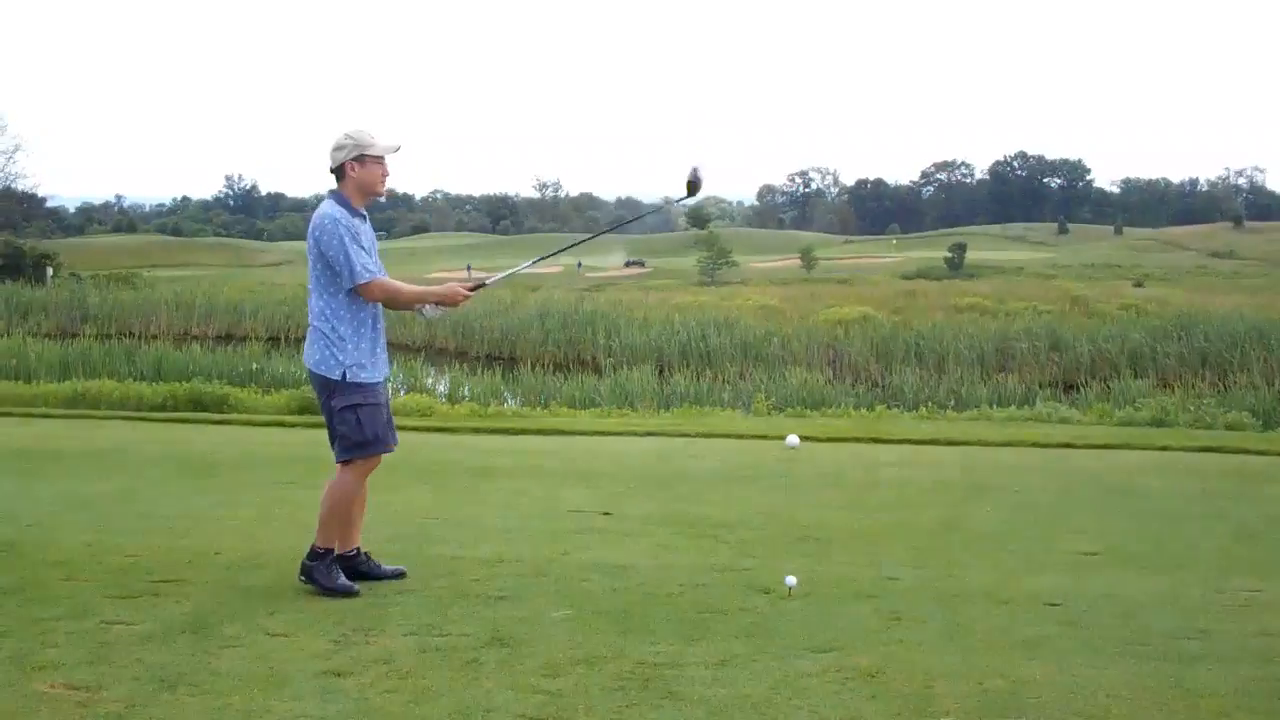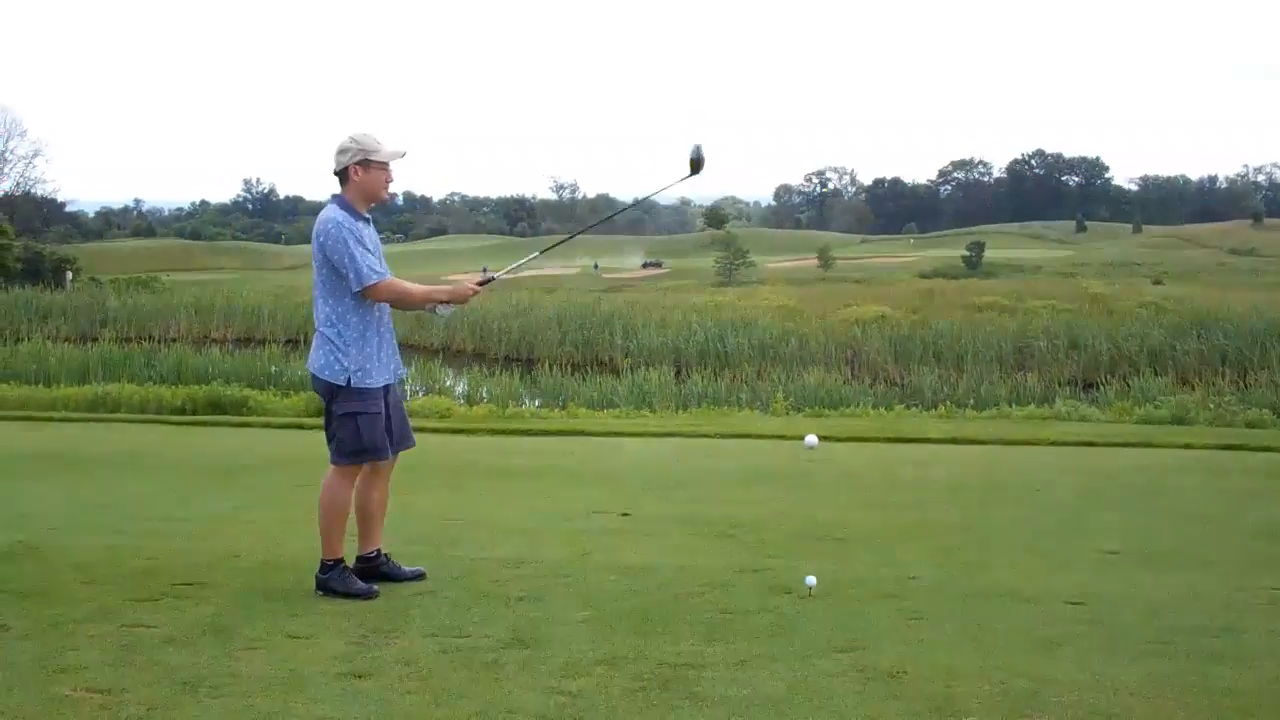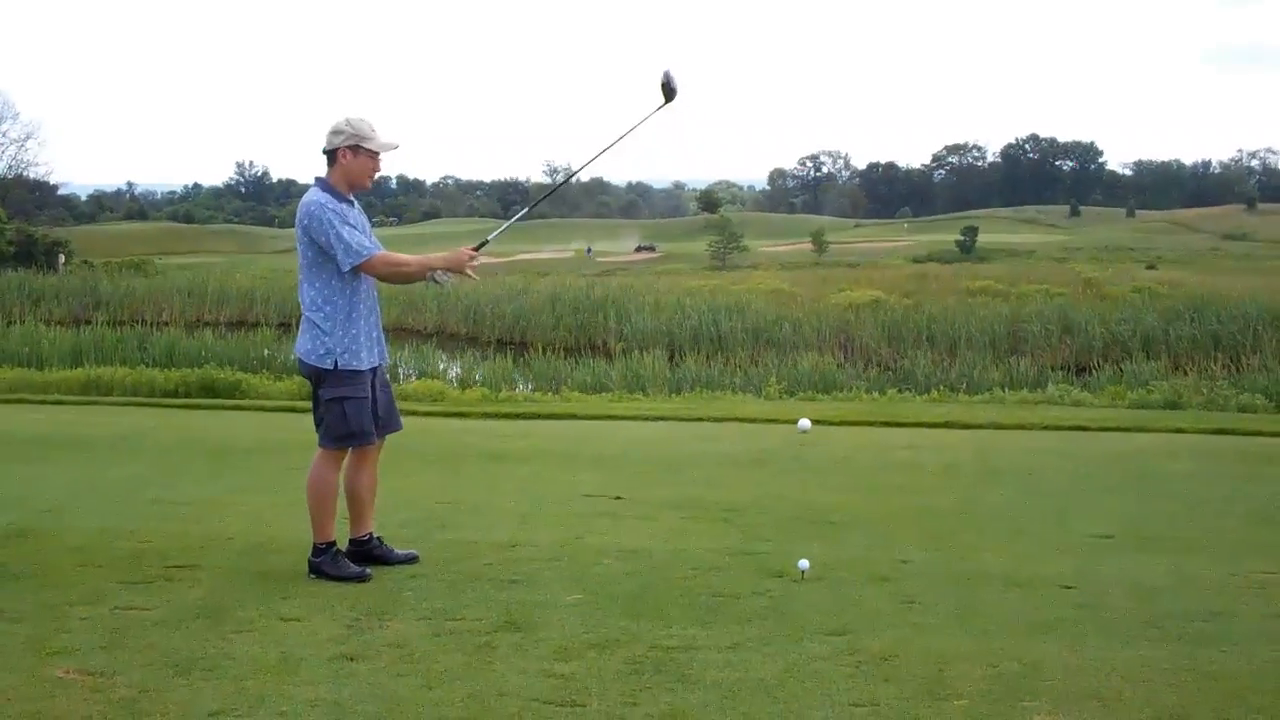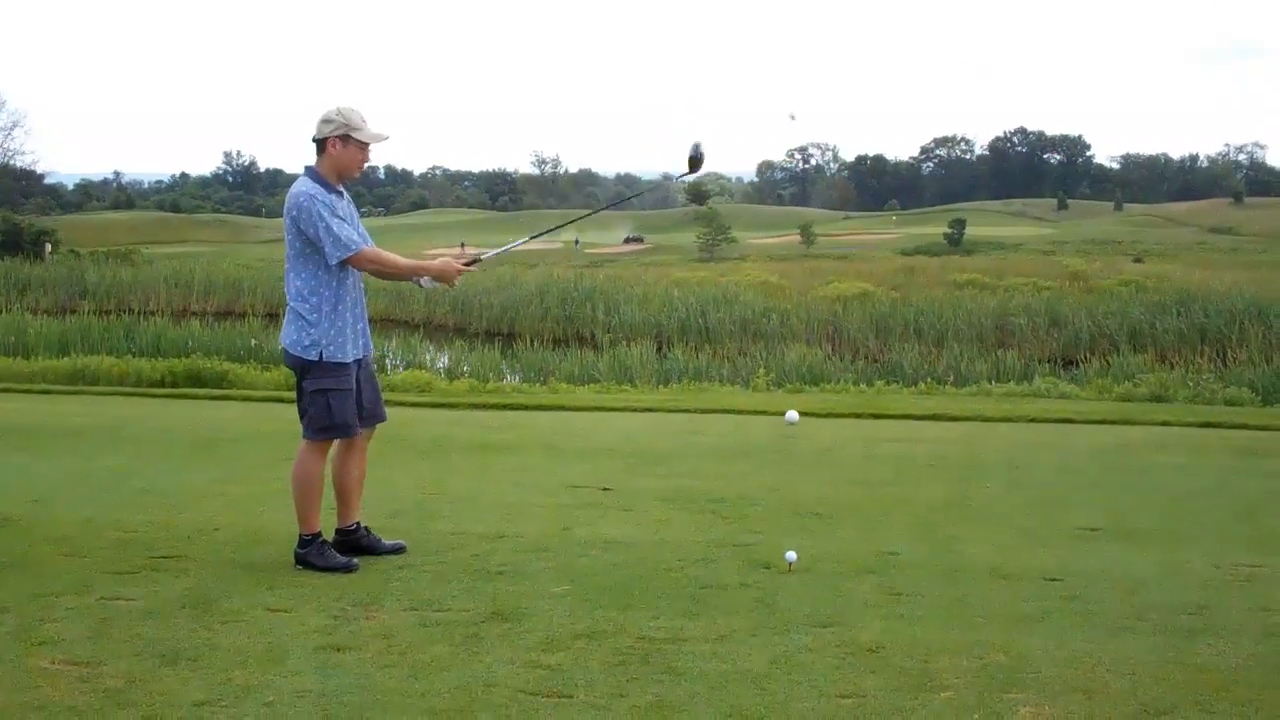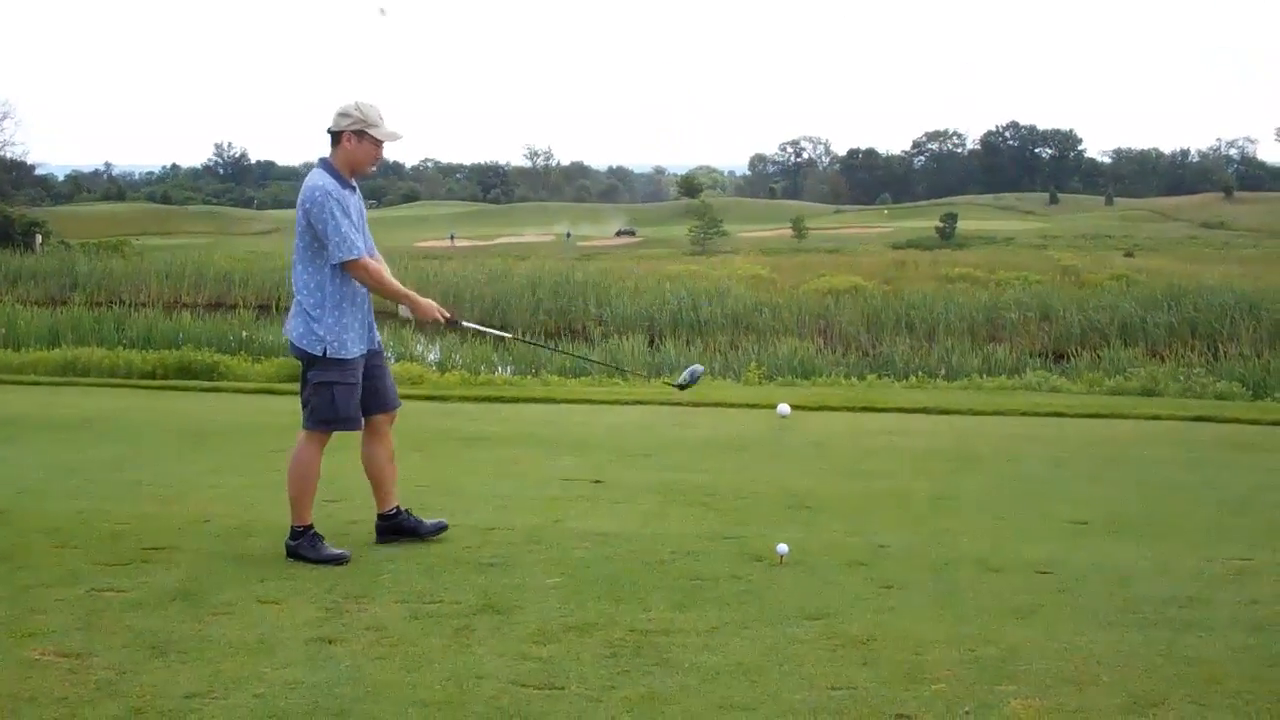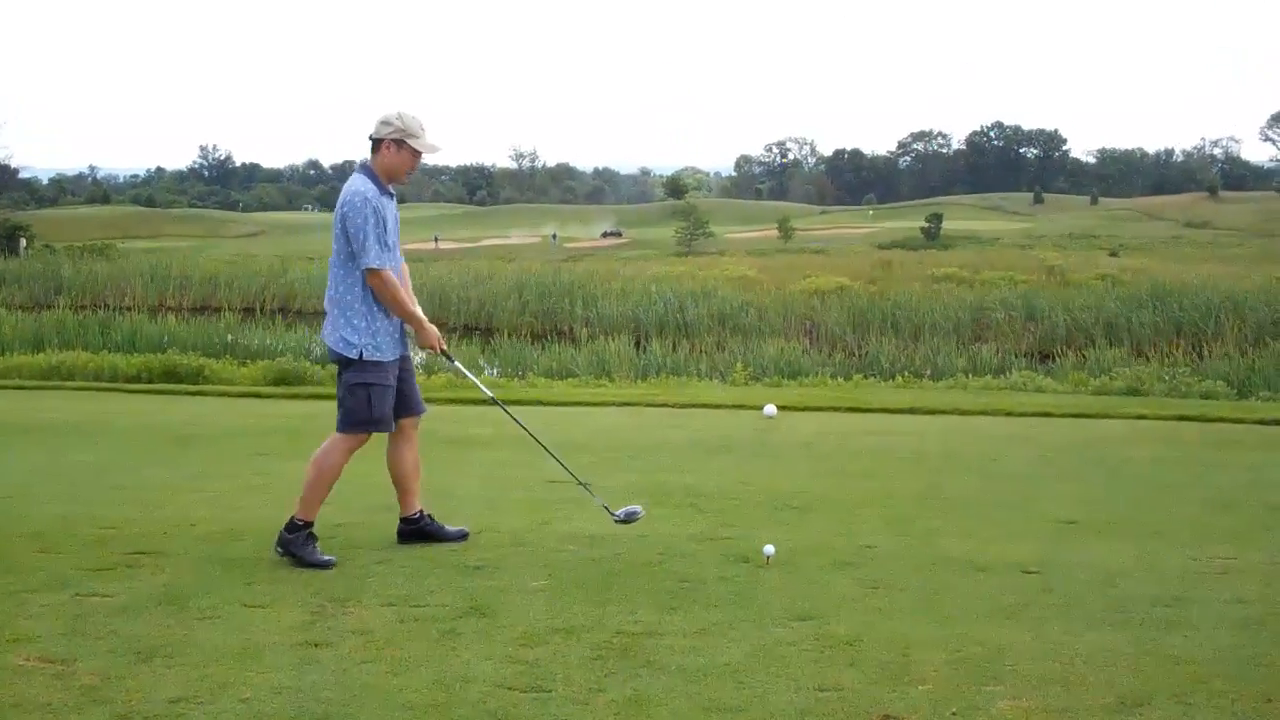
dt=0.3s
person 1, frame 1
left shoulder: (359, 219)
right shoulder: (332, 219)
left elbow: (379, 287)
right elbow: (371, 288)
left wrist: (427, 298)
right wrist: (436, 293)
left hip: (365, 361)
right hip: (342, 364)
left knee: (363, 458)
right knee: (357, 460)
left ankle: (349, 555)
right ankle: (318, 559)
person 1, frame 2
left shoulder: (361, 223)
right shoulder: (335, 224)
left elbow: (386, 290)
right elbow: (379, 289)
left wrist: (435, 297)
right wrist: (444, 293)
left hip: (377, 366)
right hip: (349, 369)
left knee: (382, 461)
right knee: (348, 466)
left ankle: (371, 558)
right ankle: (330, 568)
person 1, frame 3
left shoulder: (350, 206)
right shoulder: (319, 207)
left elbow: (383, 268)
right elbow: (376, 264)
left wrist: (435, 270)
right wrist: (441, 260)
left hip: (366, 349)
right hip: (335, 352)
left knee: (370, 444)
right knee: (336, 448)
left ankle: (363, 540)
right ankle: (323, 551)
person 1, frame 4
left shoulder: (339, 196)
right shoulder: (308, 197)
left elbow: (370, 260)
right elbow: (362, 258)
left wrist: (423, 271)
right wrist: (429, 268)
left hip: (352, 340)
right hip: (321, 343)
left knee: (359, 434)
right knee: (320, 440)
left ankle: (349, 531)
right ankle: (308, 542)
person 1, frame 5
left shoulder: (350, 189)
right shoulder: (322, 191)
left elbow: (370, 255)
right elbow: (355, 265)
left wrist: (404, 297)
right wrist: (413, 301)
left hip: (360, 332)
right hip: (329, 336)
left knee: (382, 419)
right knee: (318, 432)
left ankle: (392, 517)
right ankle: (300, 534)
person 1, frame 6
left shoulder: (384, 194)
right shoulder: (361, 196)
right elbow: (375, 275)
left wrist: (416, 313)
right wrist: (419, 324)
left hip: (387, 337)
right hip: (364, 340)
left knee: (406, 424)
right knee: (352, 435)
left ankle: (413, 519)
right ankle: (297, 530)
